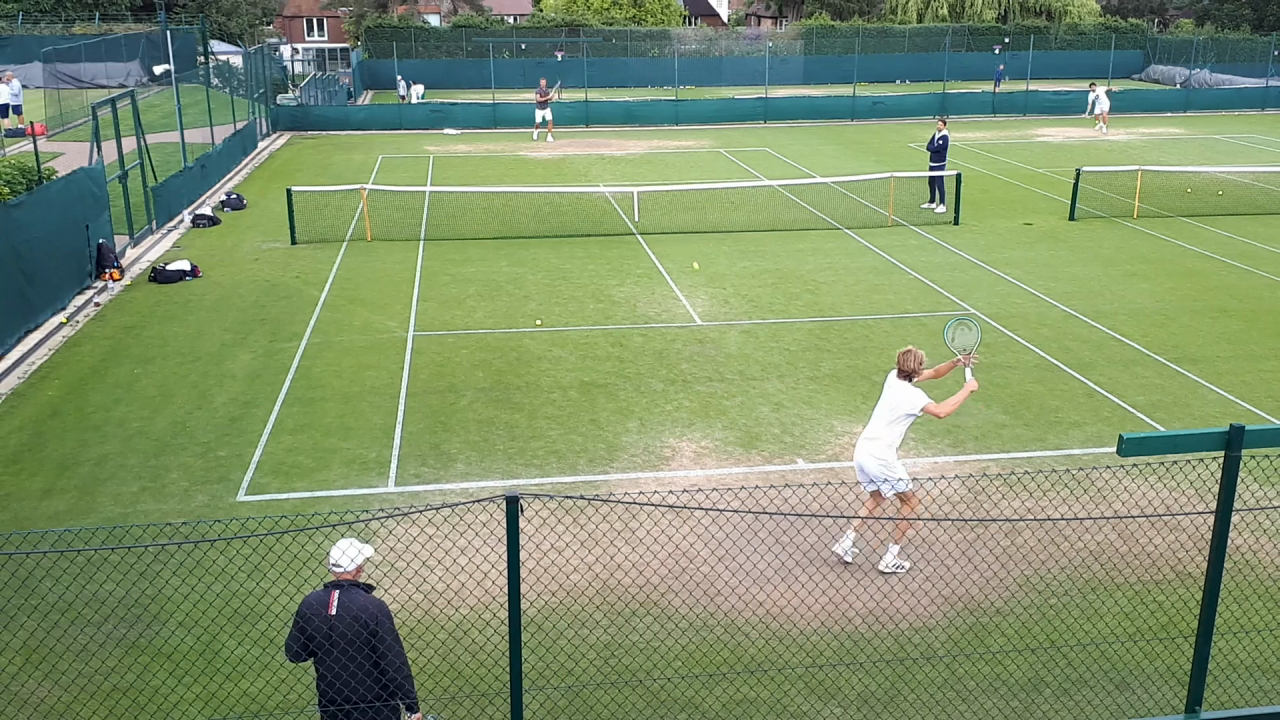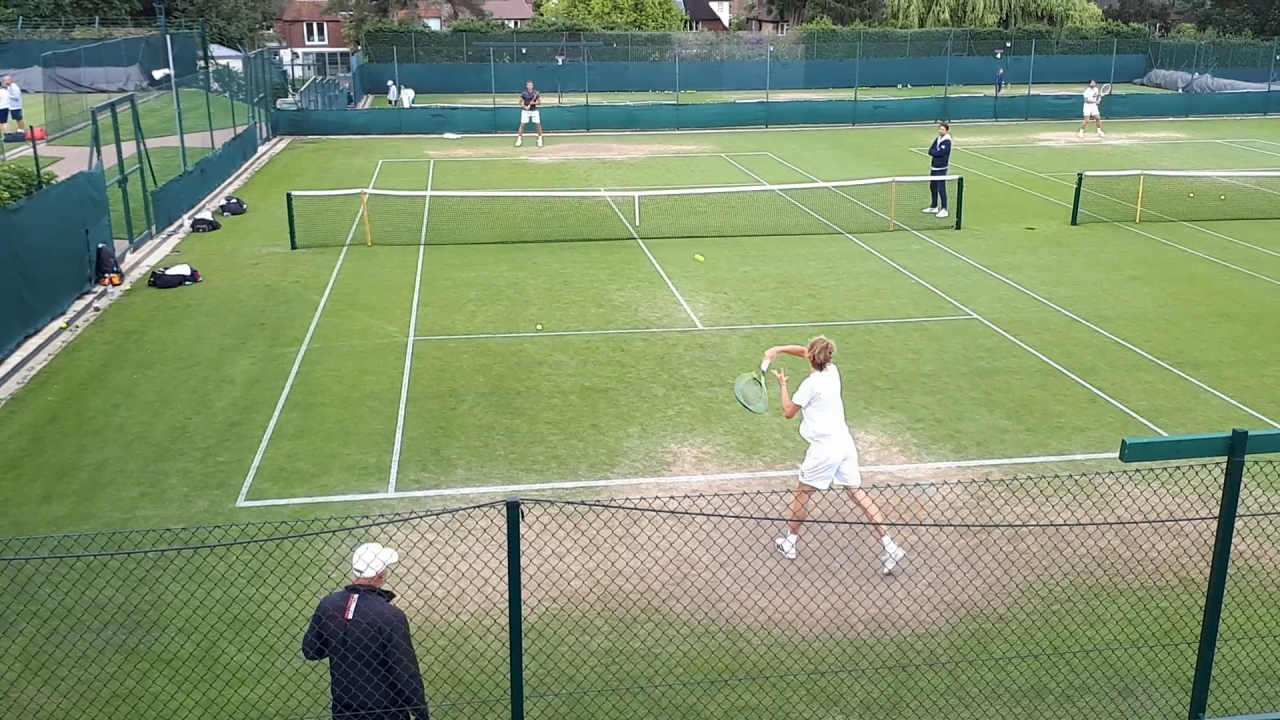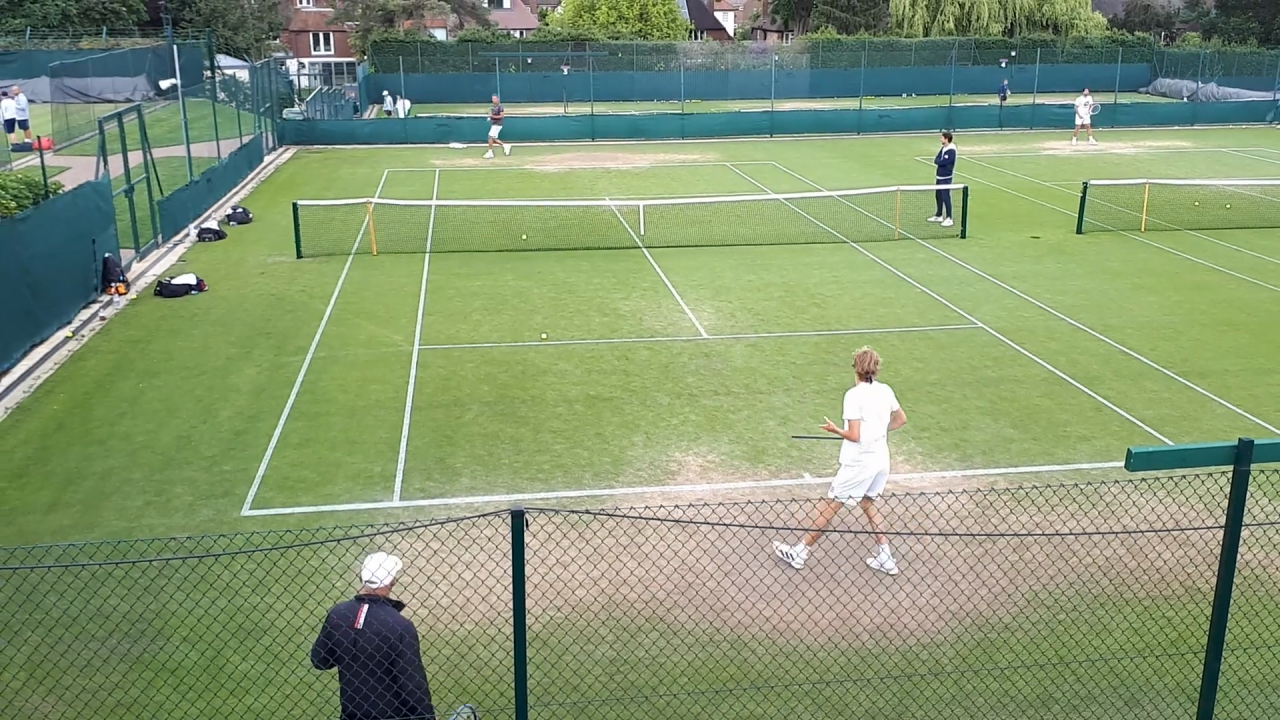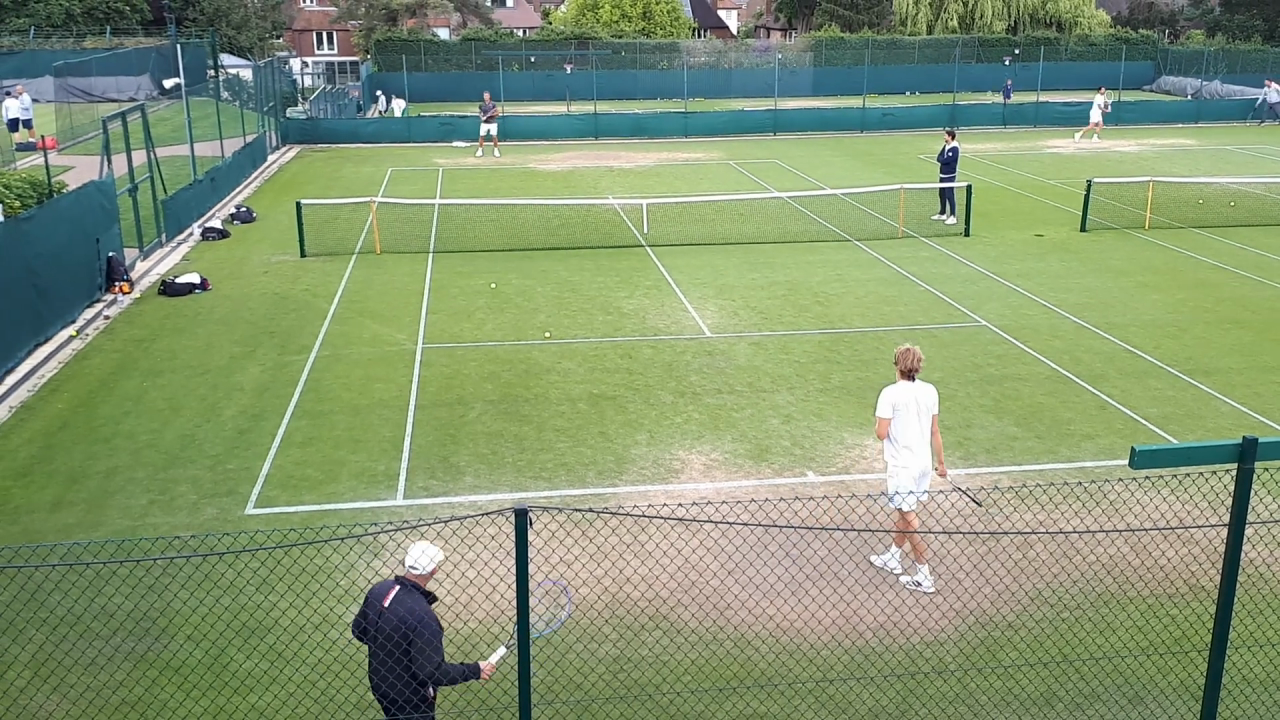
dt=0.7s
person 1, frame 1
left shoulder: (894, 377)
right shoulder: (911, 395)
left elbow: (931, 374)
right elbow: (940, 411)
left wrist: (956, 362)
right wrist: (967, 389)
left hip: (862, 454)
right hip: (879, 459)
left knee: (876, 500)
right knee: (911, 502)
left ankle: (847, 542)
right ankle: (890, 558)
person 1, frame 2
left shoulder: (812, 383)
right shoulder: (831, 370)
left elbow: (788, 412)
right elbow: (806, 352)
left wrist: (783, 385)
right wrist: (778, 349)
left hip: (824, 450)
right hip: (845, 446)
left knee: (803, 494)
right knee: (858, 494)
left ankle: (789, 544)
right ankle: (889, 545)
person 1, frame 3
left shoulder: (854, 395)
right shoulder: (885, 390)
left elbow: (854, 436)
right elbow: (901, 420)
left wrist: (836, 429)
left hip: (859, 464)
right hip: (881, 462)
left knee: (830, 507)
right knee: (868, 504)
left ankle: (799, 553)
right ankle: (886, 558)
person 1, frame 4
left shoulder: (890, 393)
right shoulder: (930, 391)
left elbow: (882, 434)
right elbow: (935, 432)
left wrist: (878, 424)
right wrist: (940, 462)
left hip: (902, 465)
right hip: (923, 464)
left knee: (909, 518)
right knee: (904, 512)
left ankle: (924, 577)
right ankle: (893, 558)
